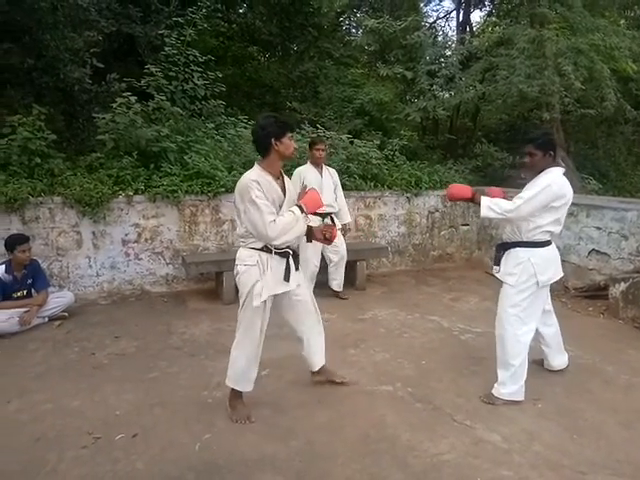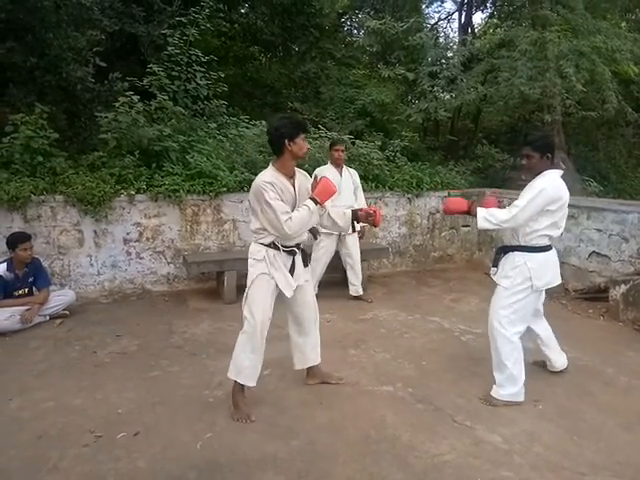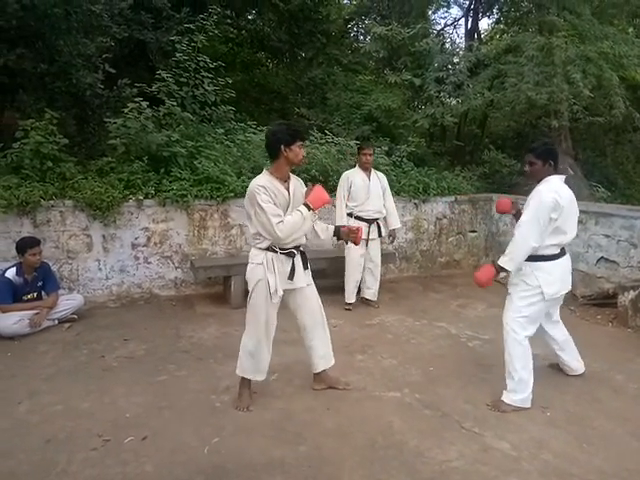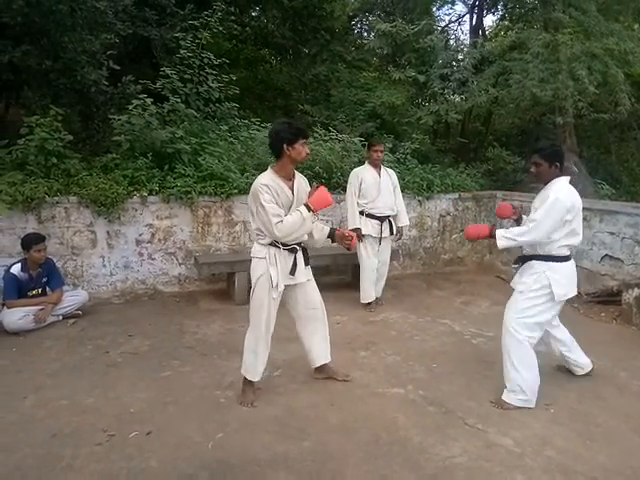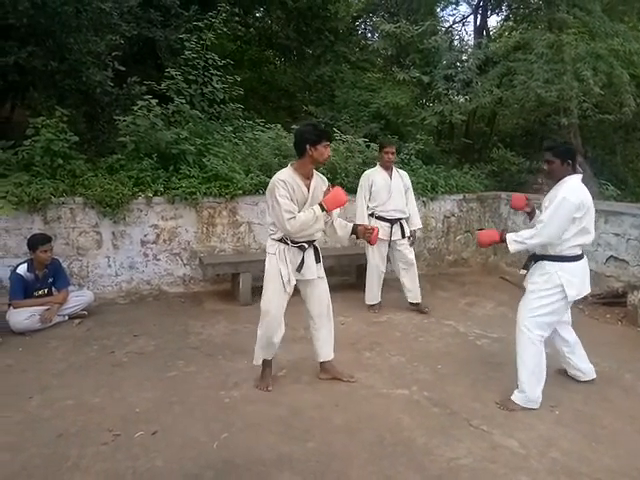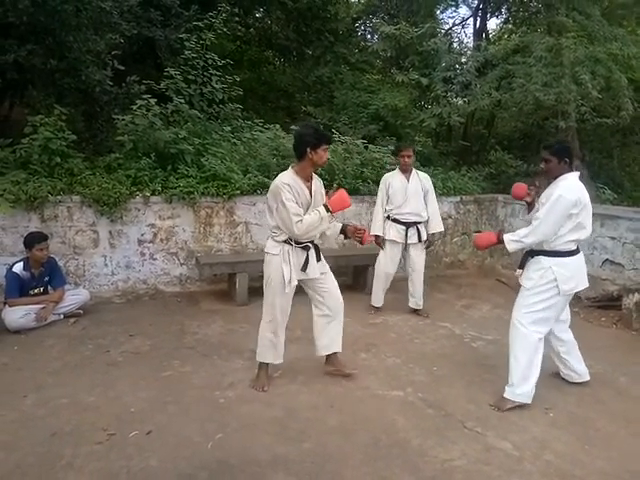
dt=0.4s
person 1, frame 1
left shoulder: (283, 179)
right shoulder: (251, 183)
right elbow: (271, 231)
left wrist: (310, 231)
right wrist: (301, 208)
left hip: (284, 262)
right hip: (257, 264)
left knee: (308, 313)
right knee: (251, 332)
left ankle: (319, 368)
right ankle: (236, 396)
person 1, frame 2
left shoulder: (302, 177)
right shoulder: (264, 184)
left elbow: (322, 214)
right elbow: (288, 227)
left wrist: (355, 216)
right wrist: (315, 199)
left hip: (293, 258)
right hip: (267, 259)
left knee: (307, 314)
right knee: (256, 324)
left ankle: (313, 370)
right ankle: (238, 391)
person 1, frame 3
left shoulder: (297, 183)
right shoulder: (259, 188)
left elbow: (308, 225)
right elbow: (280, 232)
left wrist: (338, 231)
right wrist: (308, 207)
left hip: (295, 261)
right hip: (267, 263)
left knee: (313, 317)
right knee: (260, 326)
left ankle: (321, 374)
right ankle: (246, 383)
person 1, frame 4
left shoulder: (301, 181)
right shoulder: (263, 186)
right elbow: (280, 230)
left wrist: (332, 234)
right wrist: (308, 207)
left hip: (297, 257)
right hip: (270, 259)
left knee: (314, 311)
right knee: (262, 322)
left ankle: (321, 365)
right ankle: (249, 382)
person 1, frame 5
left shoulder: (321, 182)
right shoulder: (281, 181)
left elbow: (329, 220)
right elbow: (291, 225)
left wrist: (355, 230)
right wrist: (321, 206)
left hip: (309, 253)
right hip: (282, 253)
left knee: (321, 309)
right knee: (272, 311)
left ankle: (326, 366)
right ankle: (266, 363)
person 1, frame 6
left shoulder: (317, 182)
right shoulder: (283, 184)
right elbow: (298, 228)
left wrist: (344, 230)
right wrist: (327, 208)
left hip: (309, 253)
right hip: (283, 255)
left knee: (332, 301)
right knee: (276, 313)
left ankle: (331, 359)
right ankle: (264, 368)
person 2, frame 1
left shoulder: (552, 184)
right shoulder: (547, 179)
left elbow: (516, 210)
right elbow: (528, 211)
left wrist: (476, 199)
right wrist: (506, 201)
left hip: (528, 259)
right hip: (535, 255)
left knee: (512, 321)
right knee: (540, 311)
left ankle: (509, 390)
right ankle: (555, 360)
person 2, frame 2
left shoulder: (546, 187)
right shoulder: (548, 184)
left elbow: (513, 218)
left wrist: (473, 210)
right wrist: (501, 209)
left hip: (527, 263)
right hip: (534, 259)
left knee: (503, 322)
right knee: (531, 313)
left ankle: (508, 391)
right ankle: (556, 360)
person 2, frame 3
left shoulder: (544, 193)
right shoulder: (563, 191)
left elbow: (527, 237)
left wrist: (501, 265)
right wrist: (521, 216)
left hip: (538, 271)
right hip: (554, 264)
left knee: (516, 327)
right knee: (548, 318)
left ankle: (517, 397)
right ankle: (571, 364)
person 2, frame 4
left shoulder: (559, 195)
right shoulder: (555, 191)
left elbow: (536, 233)
left wrist: (496, 234)
right wrist: (520, 220)
left hip: (545, 272)
right hip: (548, 268)
left knee: (517, 327)
right knee: (546, 322)
left ankle: (519, 395)
right ankle: (580, 364)
person 2, frame 5
left shoulder: (569, 194)
right shoulder: (569, 189)
left elbow: (545, 235)
left wrist: (504, 237)
right wrist: (533, 214)
left hip: (557, 271)
right hip: (560, 266)
left knee: (530, 326)
right knee: (556, 322)
left ankle: (527, 397)
right ankle: (582, 370)
person 2, frame 6
left shoulder: (565, 191)
right shoulder: (566, 187)
left elbow: (540, 232)
right elbow: (547, 223)
left wrist: (502, 238)
right wrist: (533, 205)
left hip: (552, 267)
right hip: (560, 263)
left knee: (525, 322)
right knee: (555, 322)
left ankle: (518, 392)
right ankle: (575, 372)
person 3, frame 1
left shoulder: (332, 173)
right shoulder: (301, 172)
left elbow: (339, 198)
left wrist: (344, 221)
left hip: (330, 220)
right hip: (311, 221)
left knee: (340, 253)
right knee: (310, 260)
left ankle: (336, 288)
person 3, frame 2
left shoulder: (352, 174)
right shoulder: (321, 172)
left elbow: (359, 199)
left knee: (353, 257)
right knee: (320, 258)
left ankle: (356, 291)
person 3, frame 3
left shoulder: (380, 177)
right shoulder: (348, 176)
left elbow: (388, 202)
right elbow: (341, 202)
left wrist: (393, 226)
left hip: (375, 226)
right hip: (356, 225)
left knee: (373, 263)
right knee: (354, 263)
left ankle: (369, 295)
right ankle: (349, 299)
person 3, frame 4
left shoulder: (390, 174)
right shoulder: (358, 173)
left elbow: (397, 199)
right elbow: (352, 200)
left wrist: (400, 224)
right wrist: (355, 226)
left hip: (386, 224)
right hip: (367, 223)
left knee: (383, 262)
right knee: (369, 262)
left ankle: (376, 294)
right ankle: (368, 298)
person 3, frame 5
left shoulder: (403, 175)
right shoulder: (369, 175)
left elbow: (410, 202)
right elbow: (361, 203)
left wrist: (413, 227)
left hip: (400, 226)
right hip: (378, 226)
left knee: (408, 261)
right knee: (376, 265)
left ankle: (415, 300)
right ankle: (373, 300)
person 3, frame 6
left shoulder: (424, 178)
right shoulder: (388, 178)
left elbow: (431, 205)
right elbow: (380, 206)
left wrist: (432, 232)
right wrist: (378, 232)
left hip: (417, 230)
right hip: (394, 229)
left knee: (417, 270)
right knee: (385, 267)
left ankle: (416, 305)
right ankle: (376, 303)
